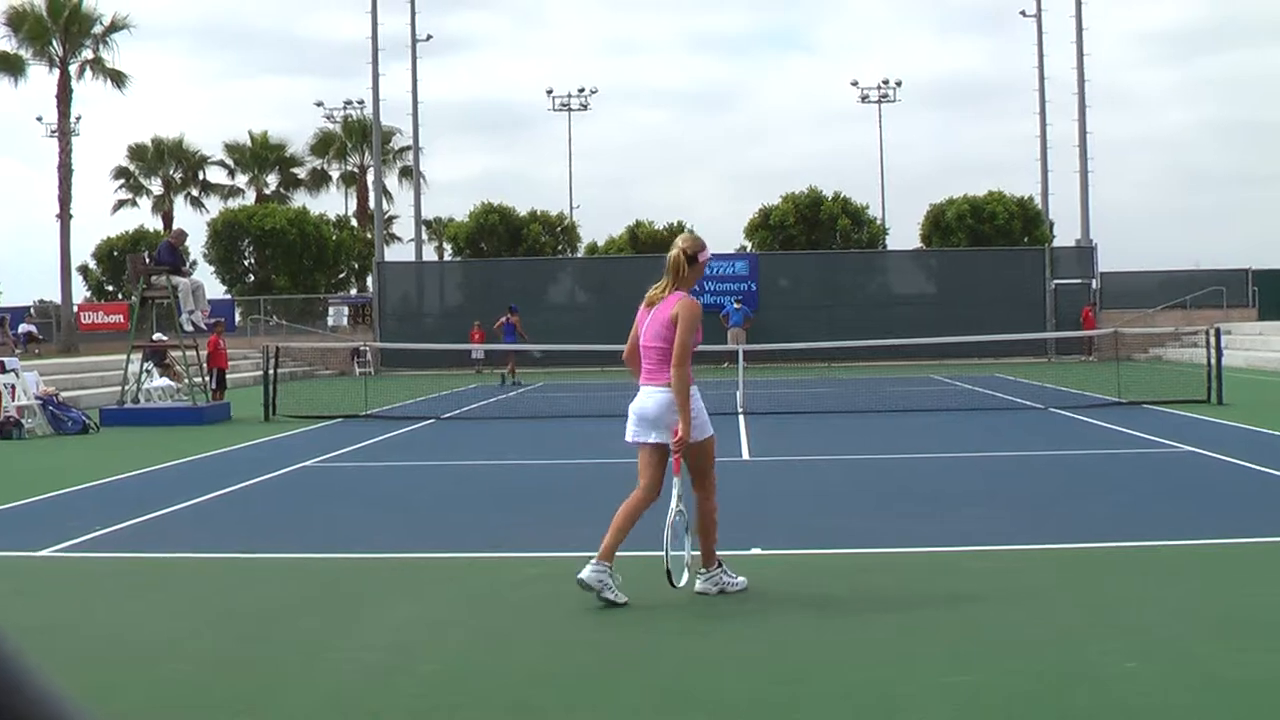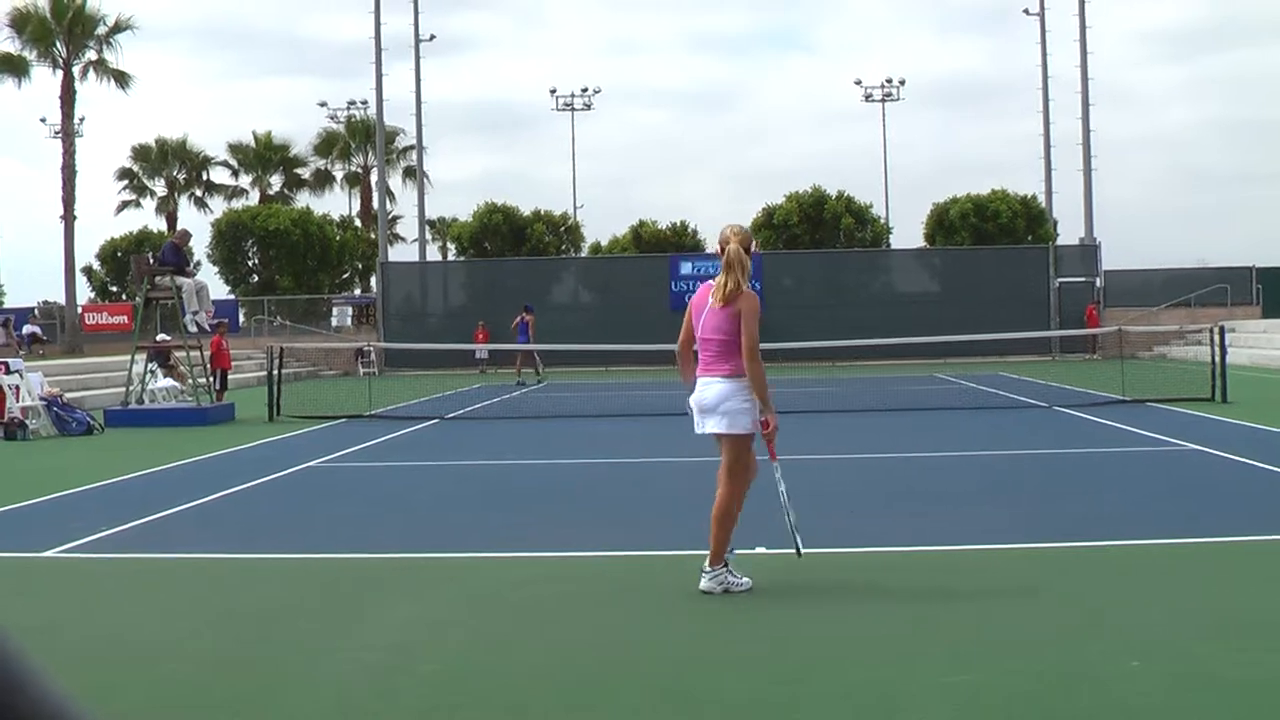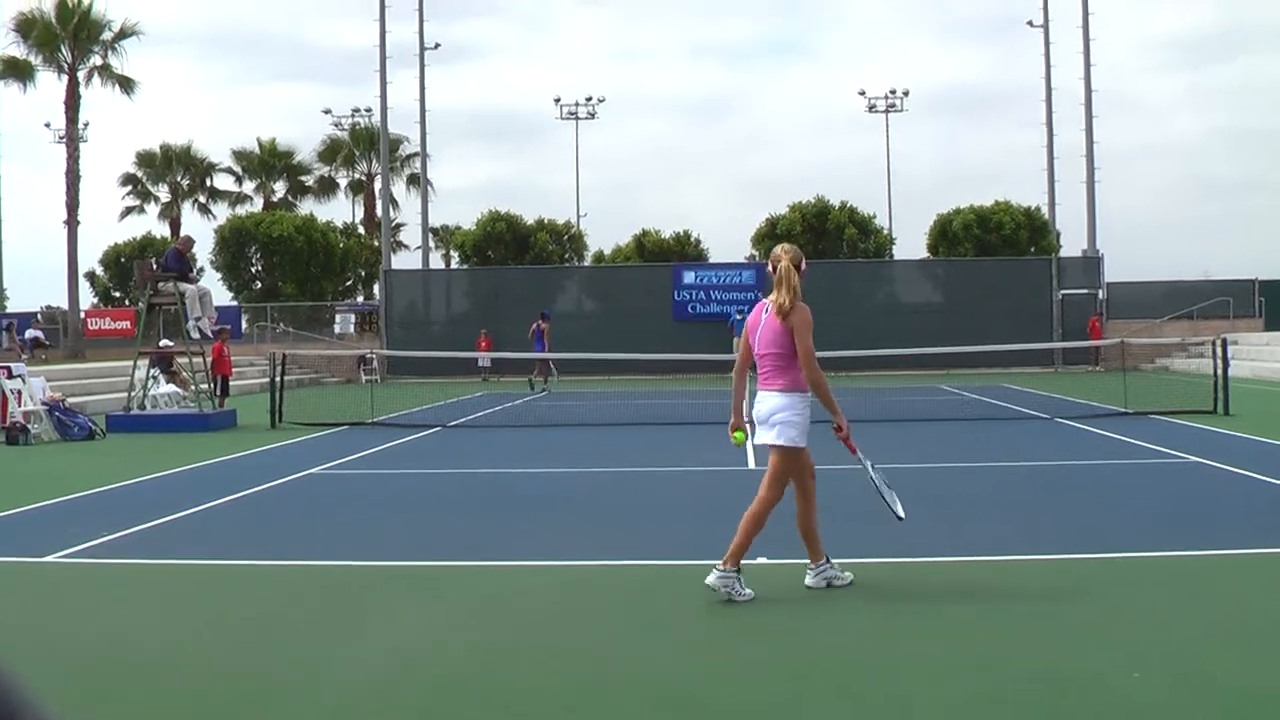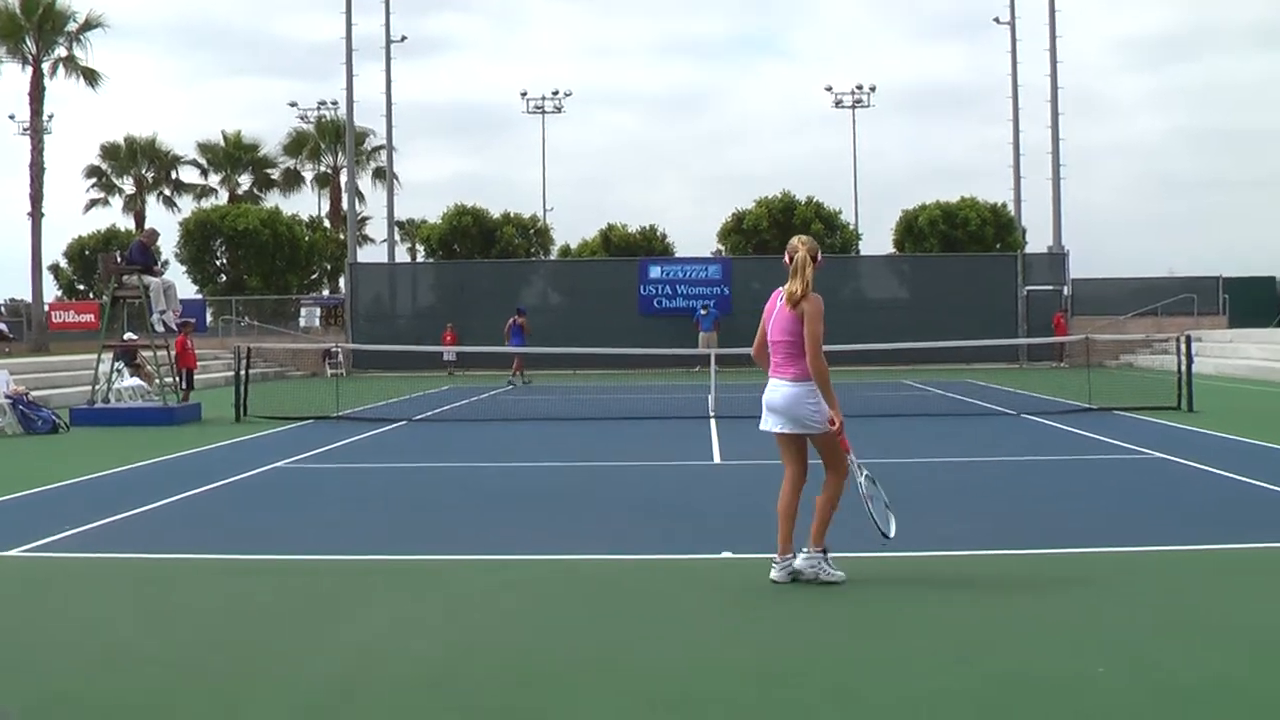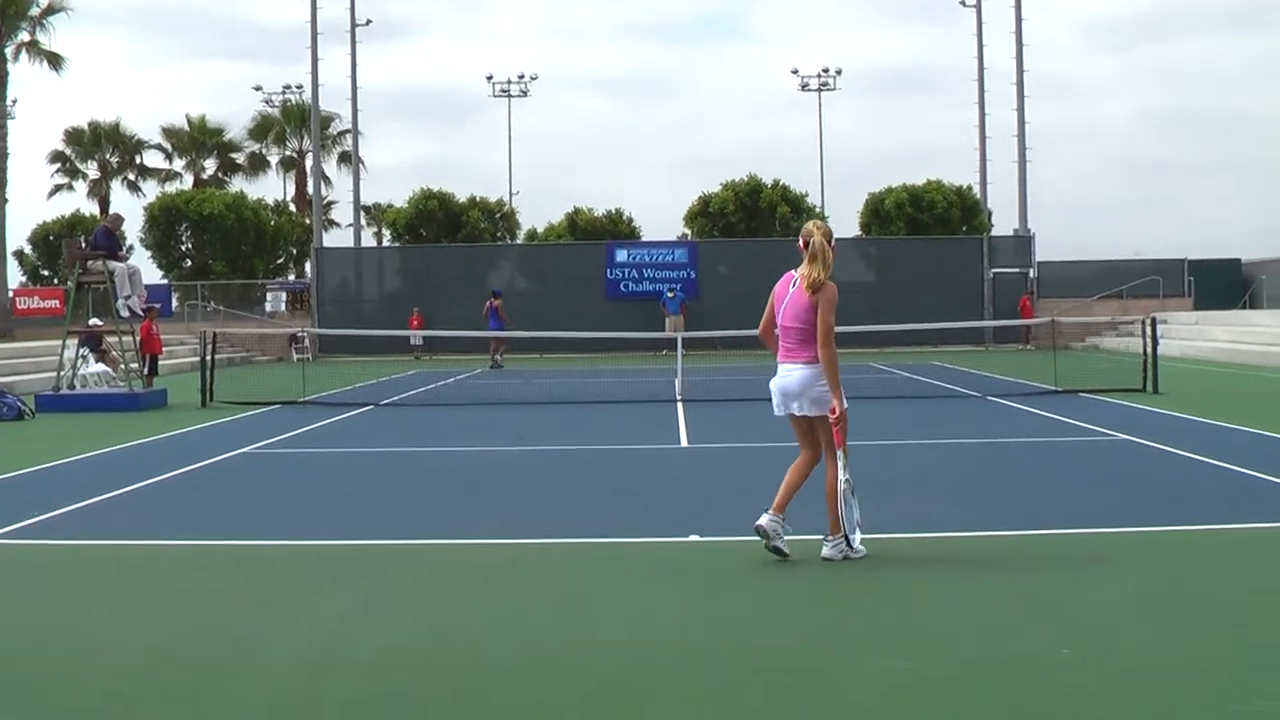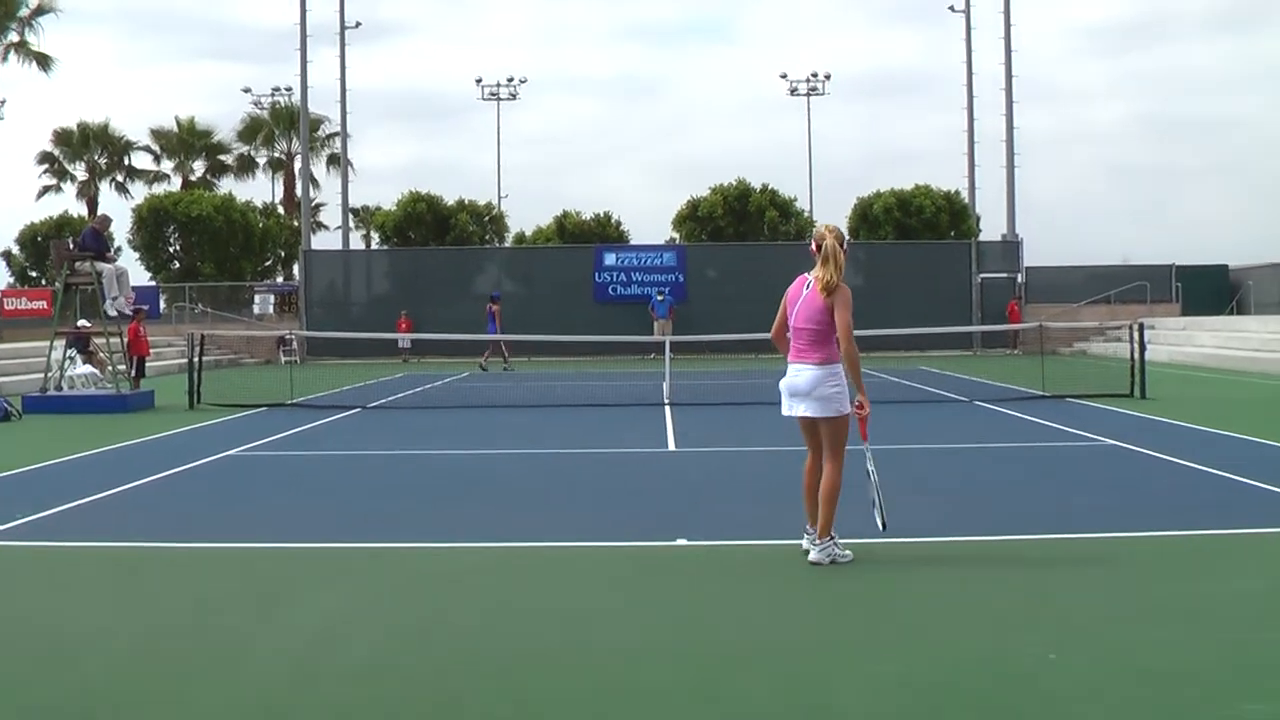
dt=0.3s
person 1, frame 1
left shoulder: (650, 301)
right shoulder: (688, 305)
left elbow: (630, 356)
right elbow: (679, 368)
right wrist: (684, 421)
left hip: (644, 401)
right hip: (675, 402)
left knee: (646, 491)
right knee: (704, 488)
left ankle: (600, 564)
right ankle: (710, 570)
person 1, frame 2
left shoulder: (700, 294)
right shoulder: (746, 299)
left elbow: (683, 350)
right elbow: (750, 360)
left wrist: (695, 388)
right wrist: (768, 409)
left hip: (704, 393)
right hip: (733, 392)
left knee: (739, 475)
right knee: (733, 482)
left ankle: (719, 556)
right ankle: (715, 570)
person 1, frame 3
left shoulder: (757, 311)
right shoulder: (798, 312)
left elbow: (740, 368)
right elbow: (810, 370)
left wrist: (737, 413)
right wrist: (836, 413)
left hip: (765, 402)
right hip: (789, 404)
left knee: (806, 483)
right knee: (770, 496)
left ankle: (819, 565)
right ankle: (727, 570)
person 1, frame 4
left shoulder: (774, 299)
right shoulder: (811, 301)
left elbow: (758, 353)
right elbow: (814, 360)
right wrist: (833, 406)
left hip: (775, 392)
right hip: (802, 392)
left knee: (794, 475)
right knee: (837, 470)
left ankle: (784, 560)
right ankle: (813, 552)
person 1, frame 5
left shoulder: (783, 282)
right shoulder: (825, 289)
left elbow: (764, 332)
right elbow: (825, 346)
right wrist: (837, 395)
left hip: (785, 377)
right hip: (814, 377)
left knee: (809, 453)
right knee: (834, 457)
left ankle: (773, 516)
right ankle: (834, 540)
person 1, frame 6
left shoulder: (796, 285)
right shoulder: (838, 291)
left elbow: (777, 335)
right elbow: (846, 344)
right wrist: (861, 391)
left hip: (795, 377)
right hip: (825, 377)
left knee: (815, 455)
right knee: (833, 461)
left ankle: (813, 530)
right ankle: (822, 543)
